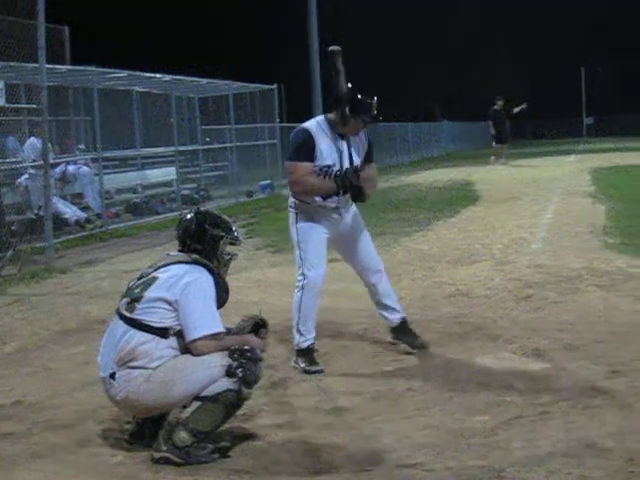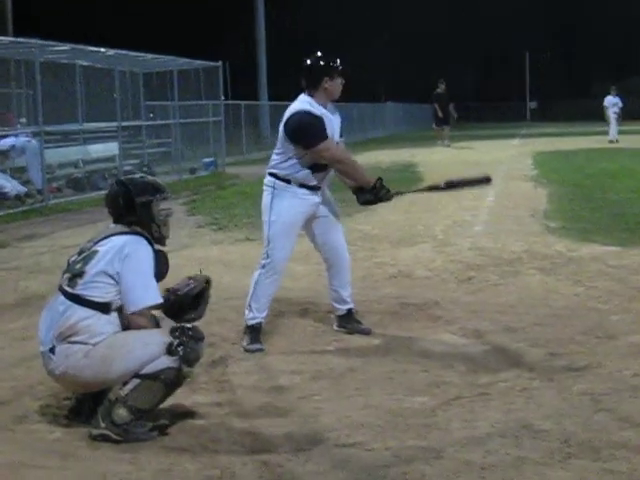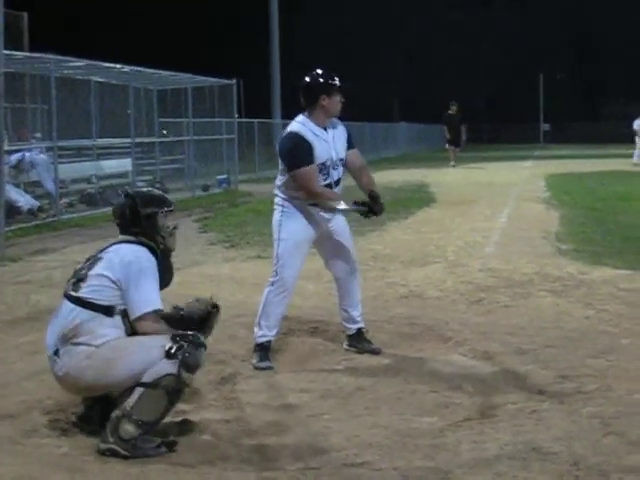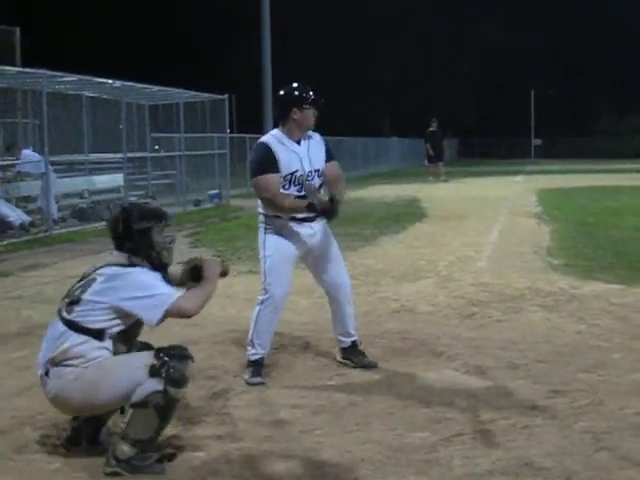
dt=1s
person 1, frame 1
left shoulder: (362, 139)
right shoulder: (307, 135)
left elbow: (371, 181)
right elbow: (298, 183)
left wrist: (360, 188)
right wrist: (338, 184)
left hip: (346, 213)
right hip: (310, 215)
left knee: (373, 268)
right knee: (312, 279)
left ankle: (399, 326)
right ankle: (304, 348)
person 1, frame 2
left shoulder: (330, 112)
right shoulder: (303, 116)
left elbow: (341, 156)
right elbow: (337, 160)
left wrist: (358, 187)
right wrist: (373, 184)
left hip: (318, 192)
right hip: (287, 194)
left knee: (338, 254)
right knee: (274, 260)
left ankle: (345, 314)
right ankle: (253, 325)
person 1, frame 3
left shoulder: (339, 129)
right shoulder: (296, 137)
left elbow: (357, 165)
right elbow: (313, 190)
left wrist: (373, 195)
right wrist: (354, 205)
left hip: (331, 211)
right hip: (296, 213)
left knee: (348, 271)
right knee: (283, 278)
left ankle: (354, 333)
right ankle: (262, 343)
person 1, frame 4
left shoulder: (318, 141)
right shoulder: (266, 148)
left elbow: (336, 177)
right elbow: (269, 197)
left wrist: (333, 200)
right wrist: (310, 204)
left hip: (316, 228)
right hip: (280, 231)
left knee: (340, 286)
right knee: (273, 295)
left ankle: (348, 347)
right ankle: (255, 359)
person 2, frame 1
left shoulder: (167, 267)
right shoulder: (195, 275)
right elbow: (202, 345)
left wrist: (235, 334)
right wrist: (245, 341)
left hip: (118, 380)
right hip: (137, 383)
left knee: (214, 353)
right knee: (245, 362)
left ankle: (152, 424)
right ankle: (177, 442)
person 2, frame 2
left shoulder: (108, 240)
right shoulder: (134, 246)
right elbow: (139, 320)
left wrist: (167, 295)
right wrist: (166, 329)
left hip: (57, 354)
right hip: (76, 358)
left knee: (152, 328)
right knee: (187, 341)
left ankle: (92, 400)
right ankle: (115, 419)
person 2, frame 3
left shoulder: (120, 251)
right shoulder: (137, 255)
right elbow: (146, 325)
left wrist: (178, 315)
right wrist: (181, 331)
left hip: (69, 360)
right hip: (83, 362)
right knee: (188, 348)
left ankle: (101, 409)
right ankle: (125, 435)
person 2, frame 4
left shoulder: (117, 266)
right shoulder: (131, 276)
right elbow: (188, 307)
right wrist: (210, 278)
left hip: (63, 371)
right hip: (70, 381)
left knee: (139, 356)
right knee: (175, 364)
left ankle: (86, 431)
right ankle: (127, 455)
